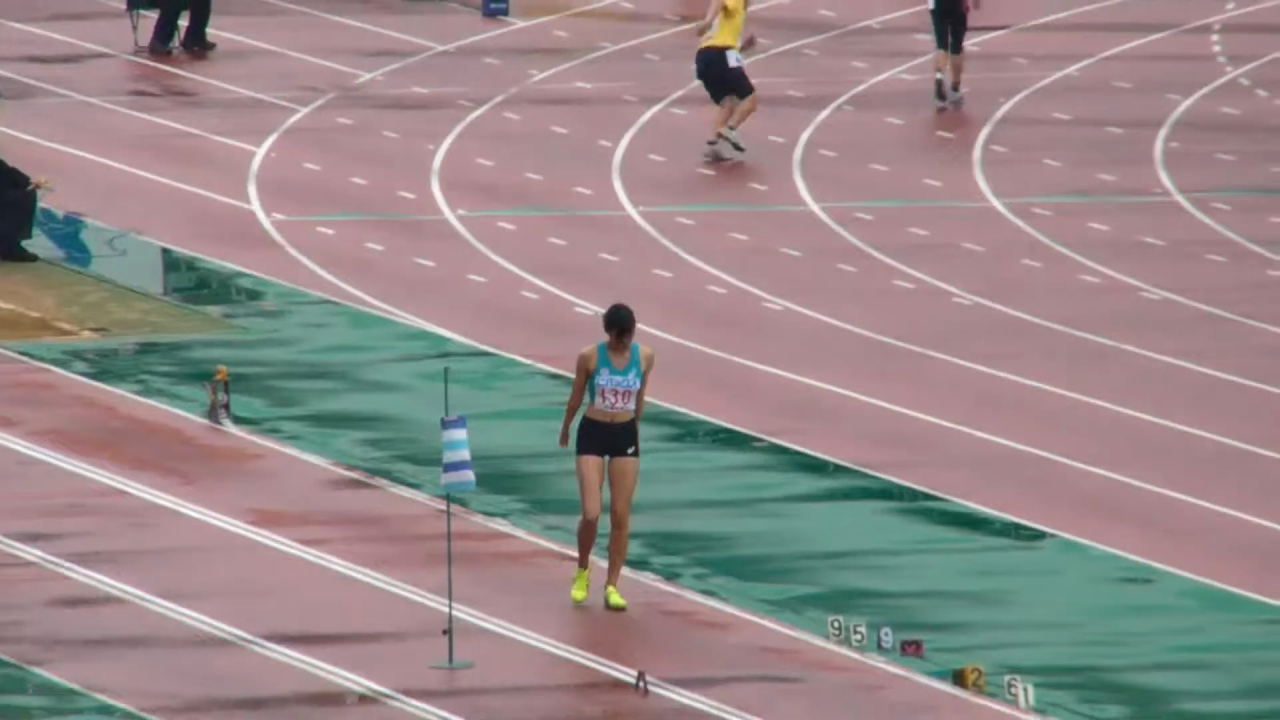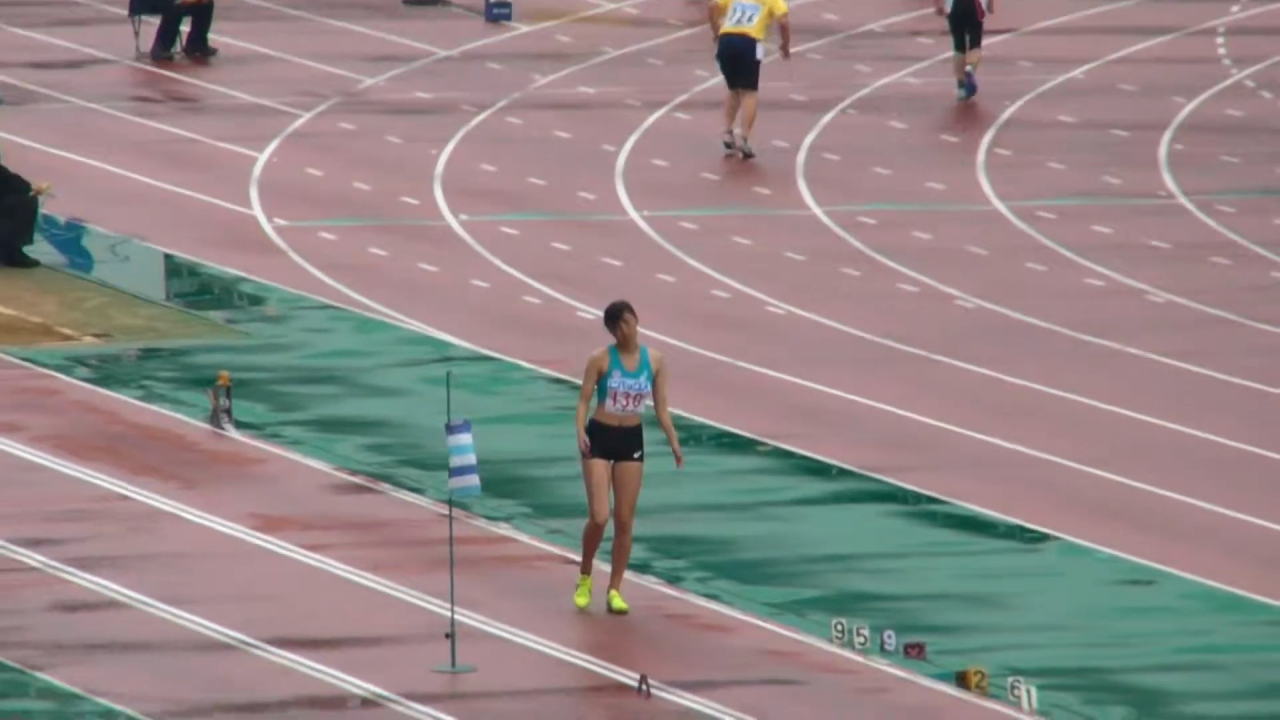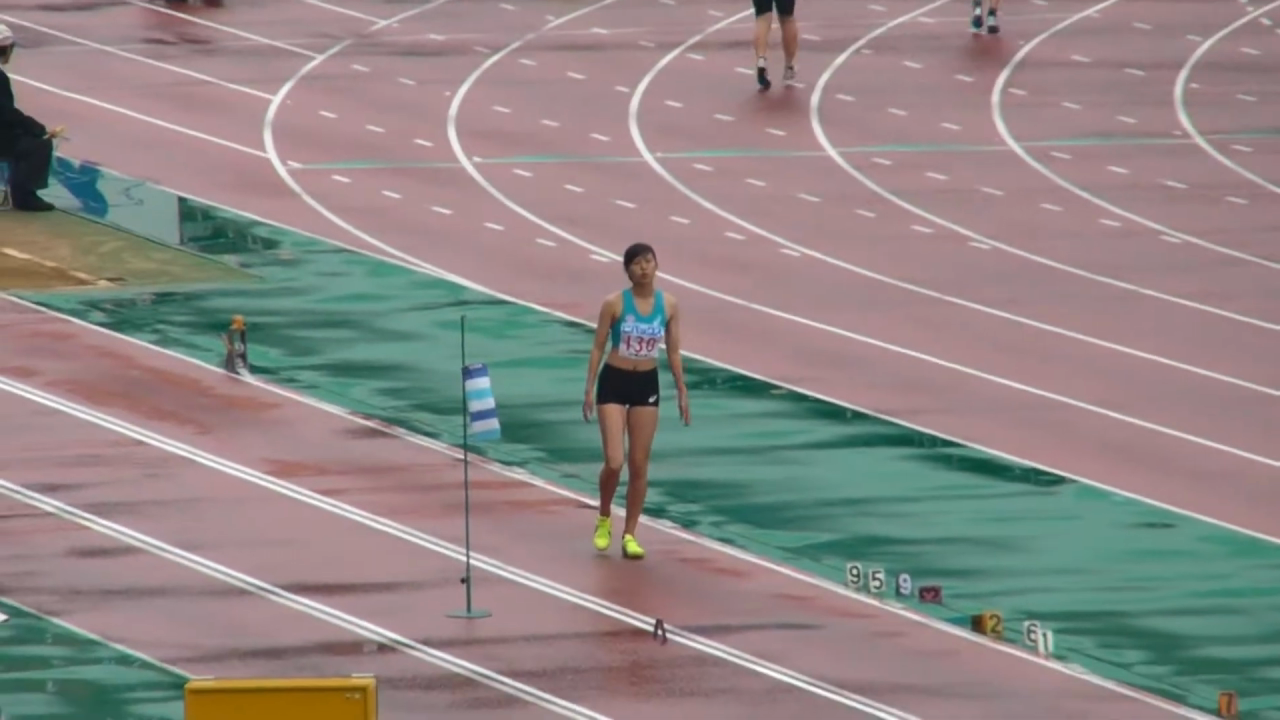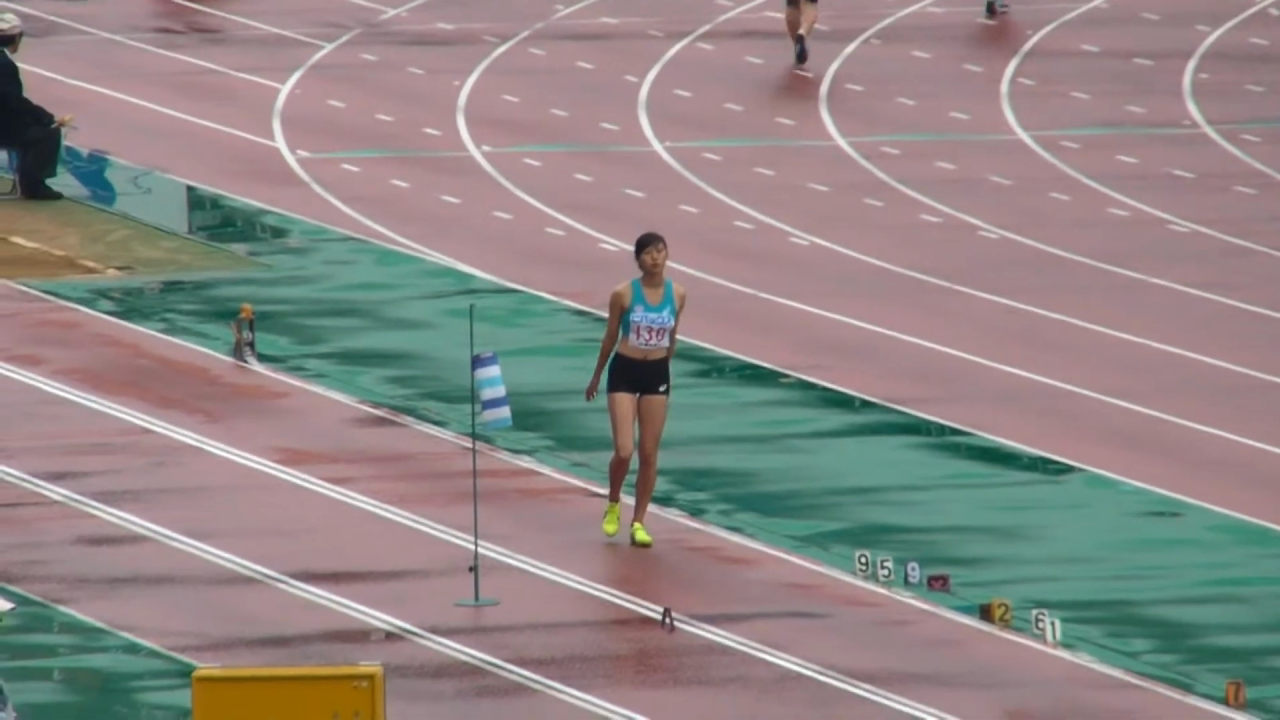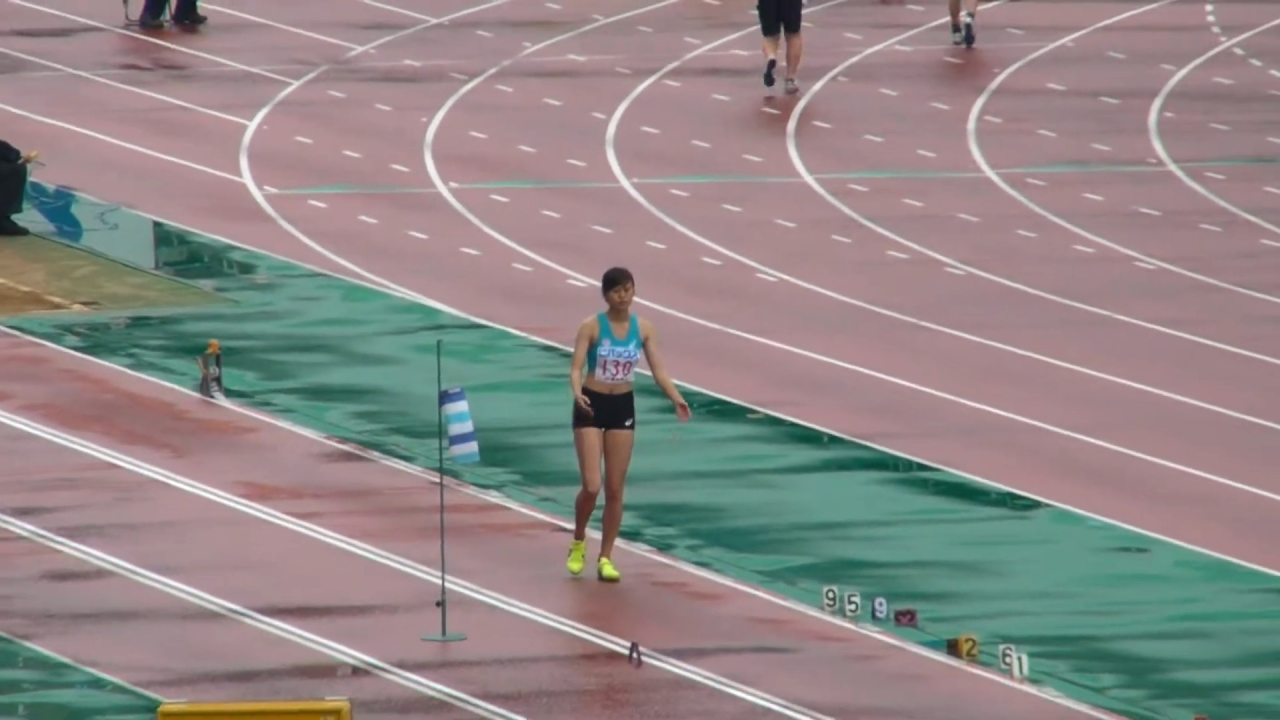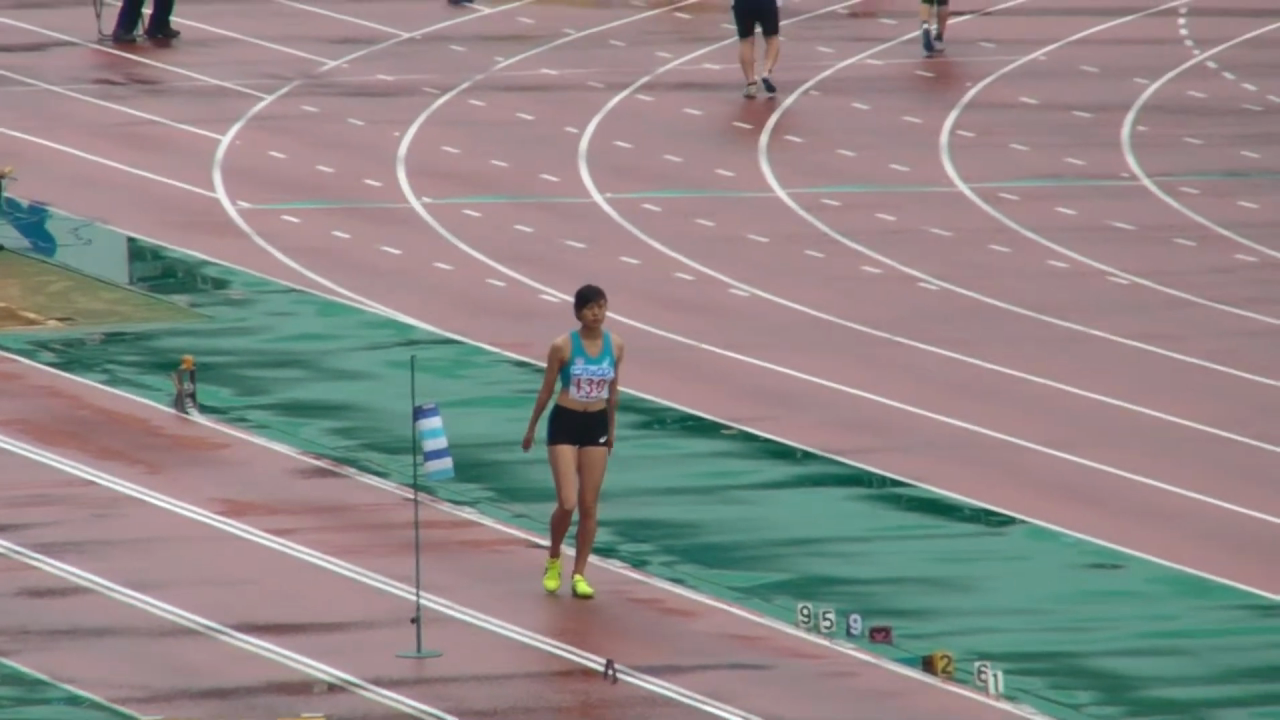
dt=0.4s
person 1, frame 1
left shoulder: (645, 356)
right shoulder: (589, 356)
right elbow: (576, 397)
right wrist: (565, 428)
left hip: (625, 435)
right hip: (592, 433)
left knee: (621, 515)
right knee: (591, 513)
left ankle: (612, 586)
right ankle: (582, 570)
person 1, frame 2
left shoulder: (655, 360)
right shoulder: (599, 359)
left elbow: (661, 407)
right elbow: (582, 402)
left wrist: (674, 442)
right wrist: (581, 433)
left hip: (632, 439)
right hip: (599, 438)
left knee: (624, 520)
right knee: (599, 517)
left ankle: (614, 590)
right ankle: (584, 577)
person 1, frame 3
left shoulder: (668, 304)
right shoulder: (613, 304)
left elbow: (673, 352)
right elbow: (598, 348)
left wrist: (682, 393)
right wrist: (589, 390)
left hip: (647, 384)
right hip: (614, 382)
left knee: (639, 465)
right knee: (614, 462)
left ankle: (629, 534)
right ankle: (604, 518)
person 1, frame 4
left shoulder: (677, 294)
right shoulder: (623, 293)
right elbow: (610, 337)
left wrist: (668, 377)
right wrist: (595, 375)
left hip: (656, 374)
right hip: (624, 371)
left knee: (649, 454)
right knee: (624, 451)
left ankle: (638, 522)
right ankle: (613, 504)
person 1, frame 5
left shoulder: (644, 328)
right shoulder: (591, 326)
left elbow: (658, 369)
right elbow: (576, 367)
left wrist: (677, 399)
right wrist: (577, 394)
left hip: (623, 407)
right hip: (592, 406)
left knee: (615, 488)
right knee: (591, 486)
left ankle: (605, 557)
right ankle: (578, 543)
person 1, frame 6
left shoulder: (616, 345)
right shoulder: (562, 346)
right elbow: (547, 389)
left wrist: (612, 429)
right wrist: (531, 427)
left hip: (596, 425)
right hip: (564, 423)
left knee: (589, 505)
right knee: (567, 503)
left ankle: (579, 574)
right ankle: (553, 560)
